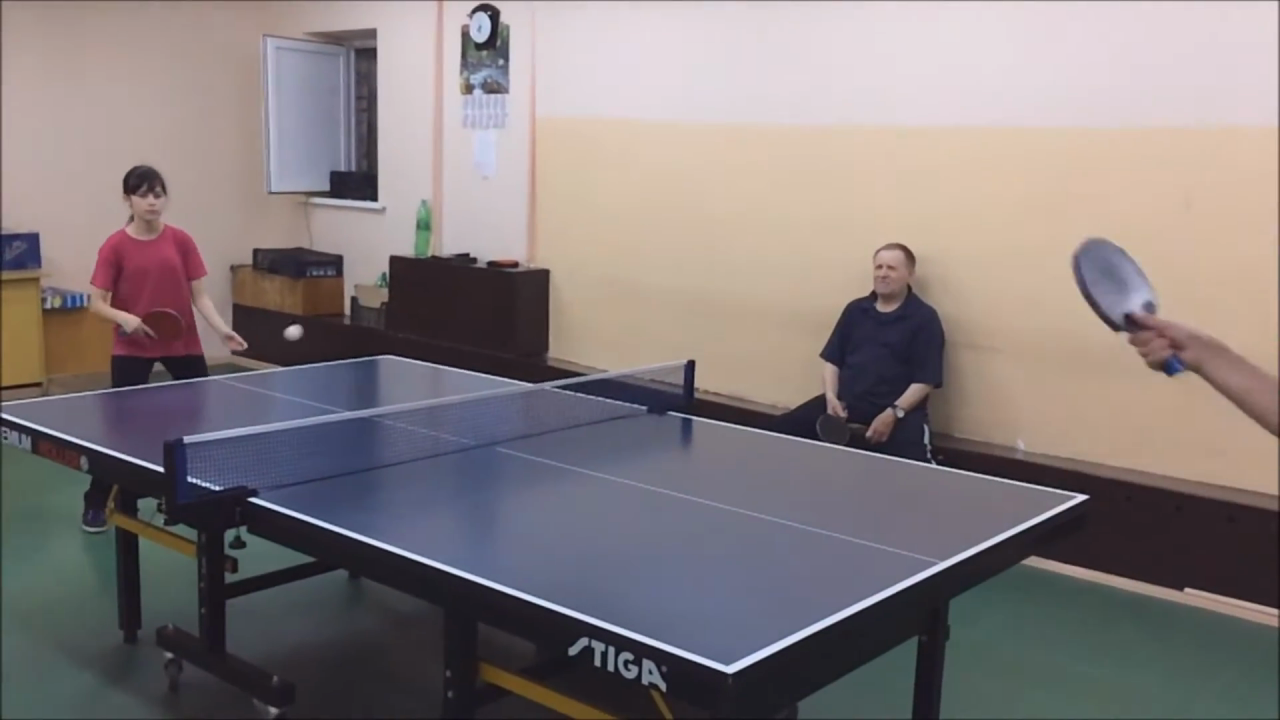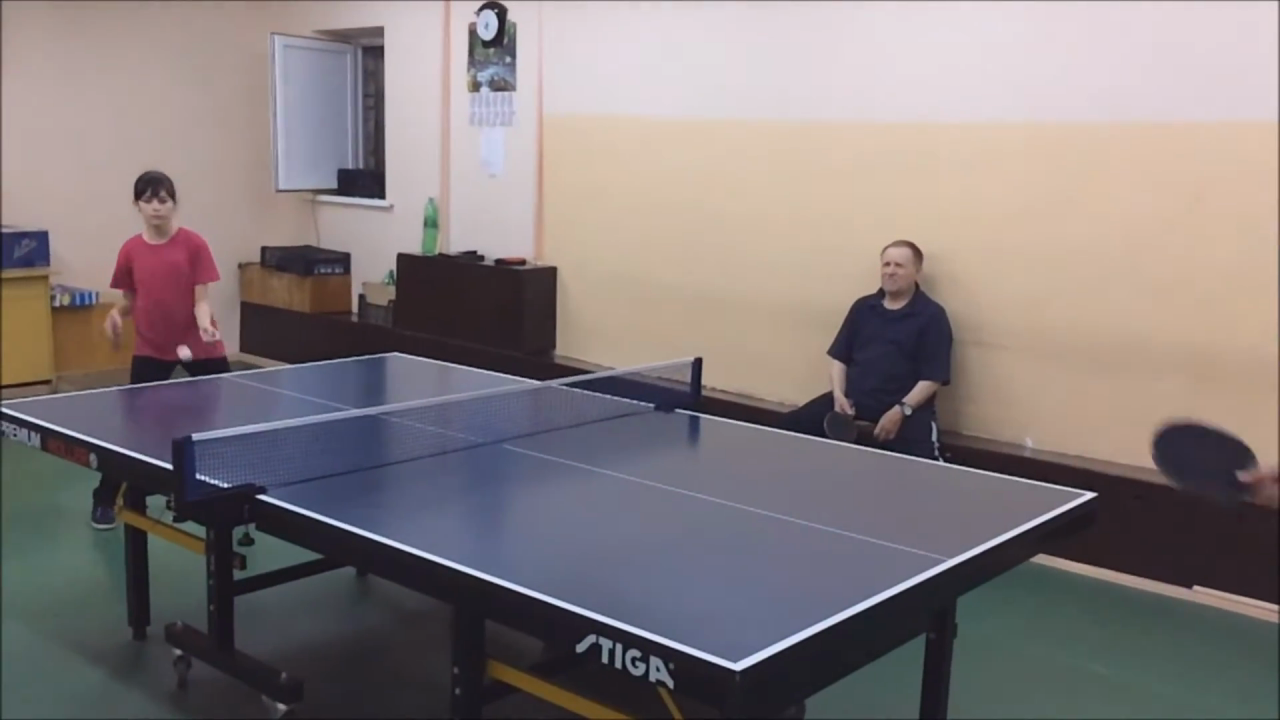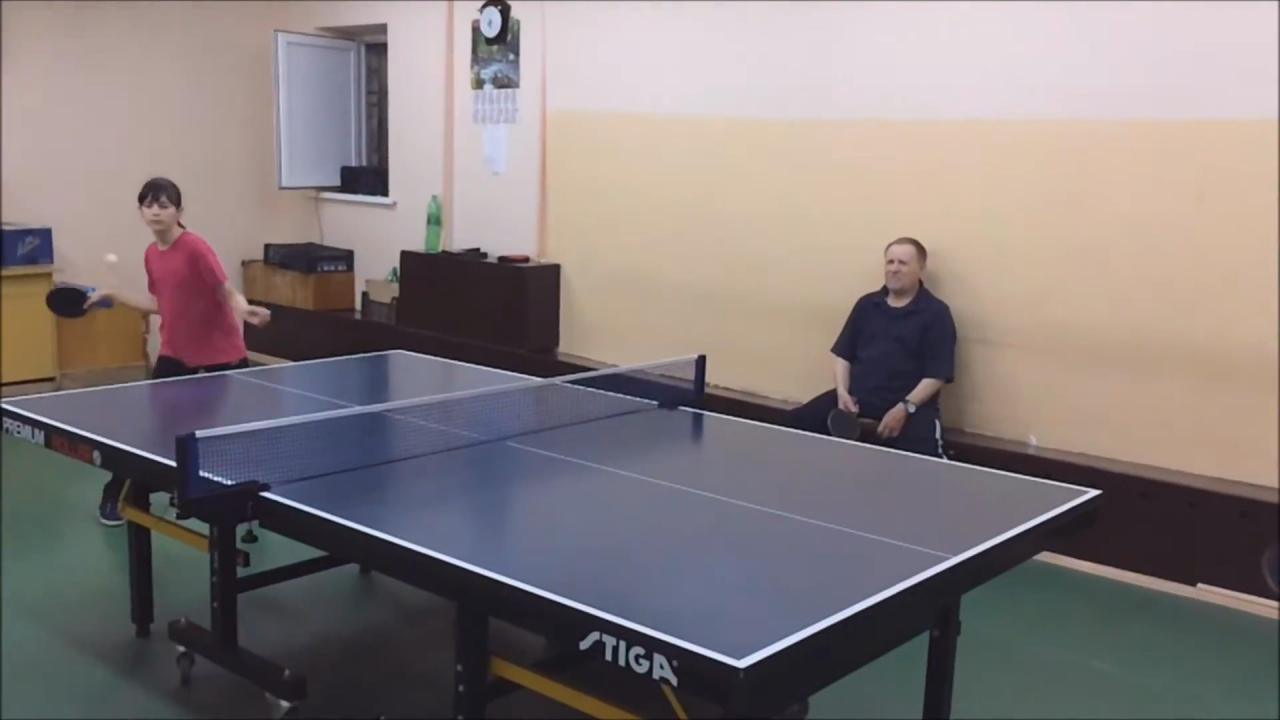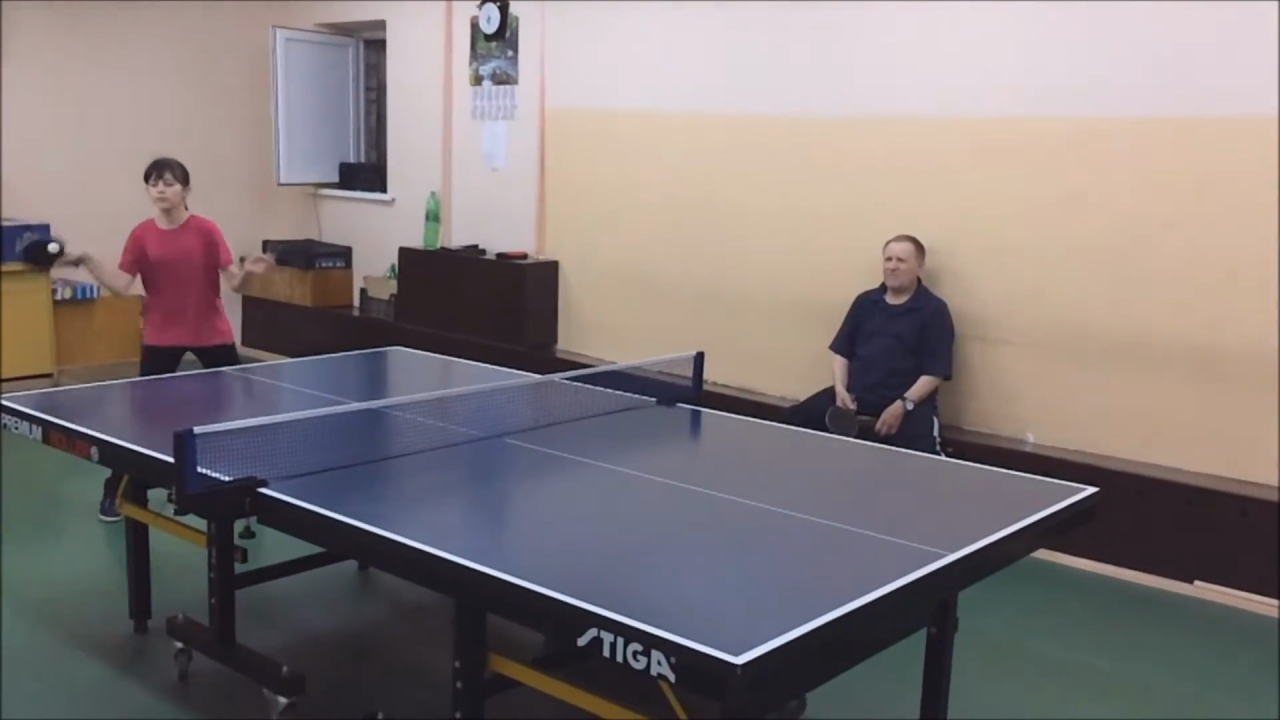
dt=0.3s
person 1, frame 1
left shoulder: (181, 240)
right shoulder: (115, 246)
left elbow: (198, 295)
right elbow: (97, 303)
left wrist: (222, 329)
right wrist: (124, 317)
left hip: (183, 343)
right hip: (132, 346)
right ankle: (95, 503)
person 1, frame 2
left shoulder: (194, 244)
right shoulder: (131, 249)
left elbow: (201, 299)
right elbow: (130, 299)
left wrist: (206, 326)
right wrist: (115, 315)
left hip: (198, 348)
right hip: (151, 349)
right ankle: (104, 500)
person 1, frame 3
left shoulder: (195, 248)
right shoulder: (151, 254)
left elbow: (229, 293)
left wrist: (246, 310)
right wrist: (111, 295)
left hip: (221, 350)
right hip: (176, 352)
right ankle: (112, 496)
person 1, frame 4
left shoulder: (206, 230)
right shoulder: (141, 234)
left elbow: (232, 282)
right elbow: (119, 286)
left wrist: (248, 270)
right wrist: (89, 262)
left hip: (213, 333)
right hip: (161, 335)
right ankle: (112, 491)
person 2, frame 1
left shoulder: (924, 318)
right shoulder: (855, 309)
left elbow: (926, 379)
right elbow: (832, 359)
left wrist: (894, 413)
right wrist: (831, 397)
left hip: (898, 410)
right hip: (845, 403)
left knee: (911, 462)
right knee: (784, 427)
person 2, frame 2
left shoulder: (932, 315)
right shoulder: (863, 307)
left elbow: (933, 377)
right elbow: (839, 357)
left wrist: (902, 410)
right wrist: (839, 395)
left hip: (906, 409)
right hip: (853, 401)
right knee: (791, 425)
person 2, frame 3
left shoulder: (936, 313)
right shoulder: (866, 304)
left elbow: (937, 374)
right elbow: (843, 354)
left wrist: (905, 408)
right wrist: (842, 392)
left hip: (909, 405)
right hip: (856, 398)
left knee: (922, 458)
right knee: (795, 422)
person 2, frame 4
left shoulder: (934, 310)
right shoulder: (865, 302)
left elbow: (935, 372)
right elbow: (841, 351)
left wrist: (903, 405)
right wrist: (840, 389)
left hip: (908, 403)
right hip: (854, 396)
left knee: (920, 455)
right knee: (794, 419)
